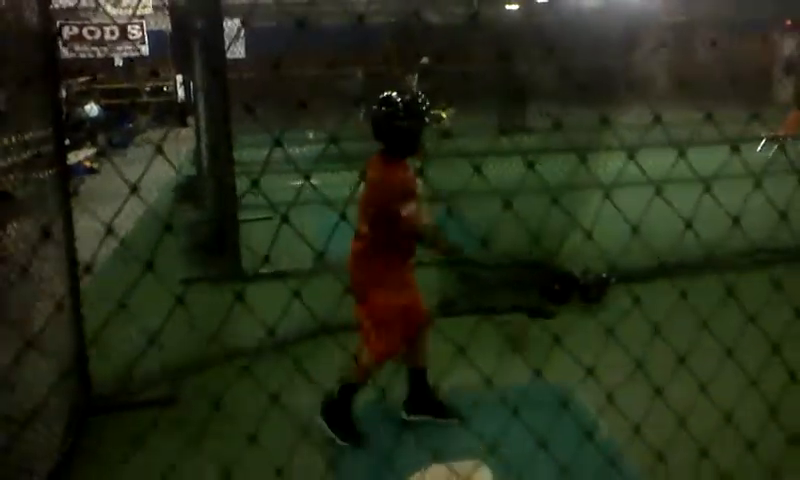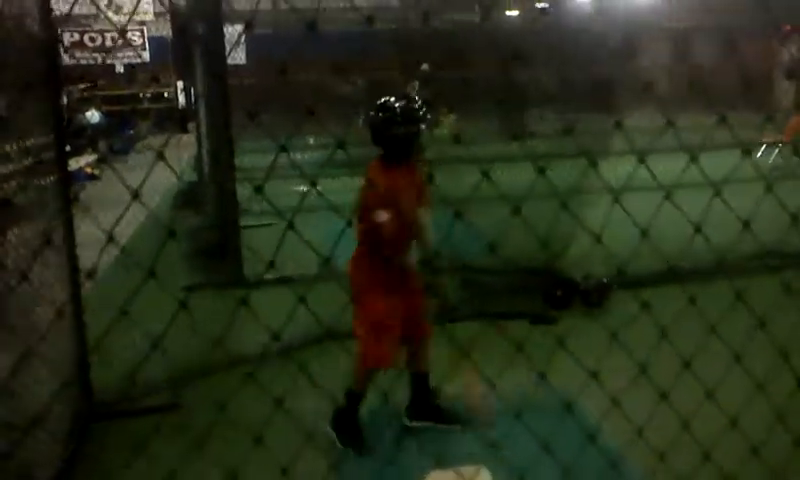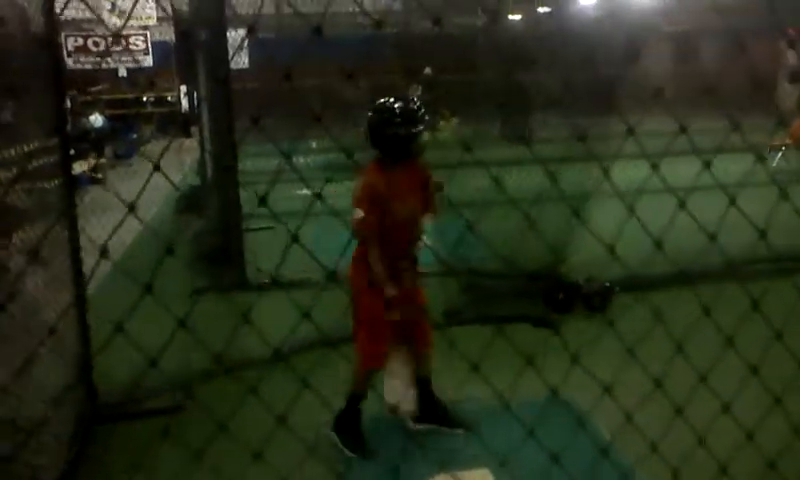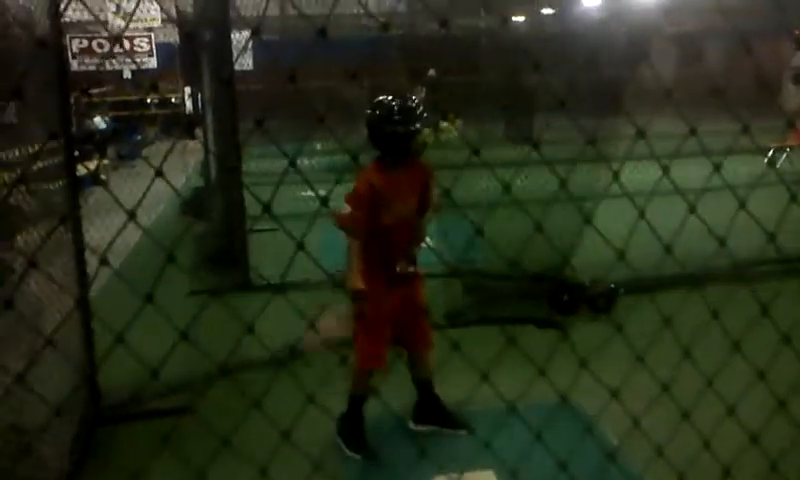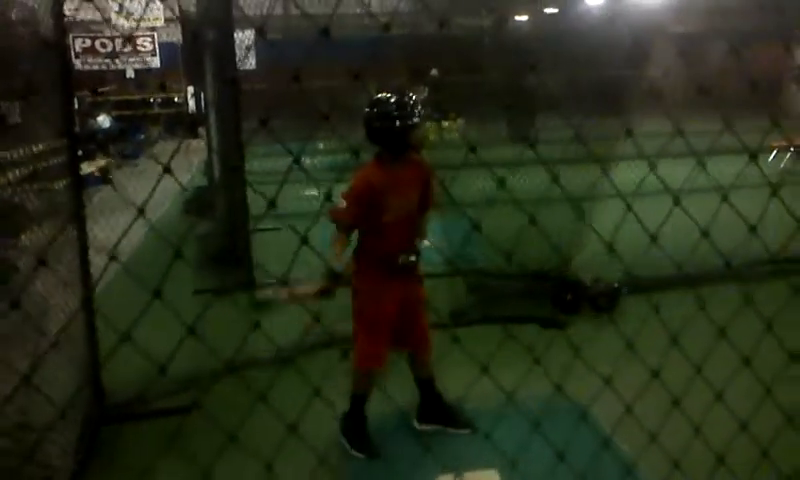
dt=0.1s
person 1, frame 1
left shoulder: (393, 163)
right shoulder: (394, 178)
left elbow: (415, 216)
right elbow: (418, 229)
left wrist: (425, 224)
right wrist: (446, 246)
left hip: (394, 264)
right hip: (375, 270)
left knee: (416, 326)
right knee: (382, 346)
left ankle: (419, 397)
right ankle: (338, 406)
person 1, frame 2
left shoulder: (409, 169)
right shoulder: (381, 184)
left elbow: (419, 212)
right elbow: (389, 244)
left wrist: (428, 252)
right wrist: (420, 278)
left hip: (399, 271)
right hip: (375, 275)
left knee: (418, 333)
right knee: (376, 352)
left ankle: (421, 403)
right ankle: (346, 415)
person 1, frame 3
left shoulder: (417, 171)
right shoulder: (372, 184)
right elbow: (369, 243)
left wrist: (412, 254)
right wrist: (386, 289)
left hip: (405, 271)
right hip: (376, 277)
left knee: (419, 338)
right knee: (372, 352)
left ankle: (425, 406)
right ankle: (348, 419)
person 1, frame 4
left shoulder: (419, 171)
right shoulder: (369, 183)
right elbow: (355, 237)
left wrist: (411, 256)
right wrist: (356, 280)
left hip: (404, 272)
right hip: (375, 279)
left knee: (418, 340)
right knee: (370, 354)
left ankle: (427, 407)
right ankle: (351, 421)
person 1, frame 5
left shoulder: (420, 169)
right shoulder: (367, 180)
right elbow: (345, 227)
left wrist: (413, 249)
right wrist: (336, 265)
left hip: (407, 272)
right hip: (374, 276)
left knee: (419, 341)
right knee: (370, 352)
left ankle: (431, 408)
right ankle: (354, 421)
